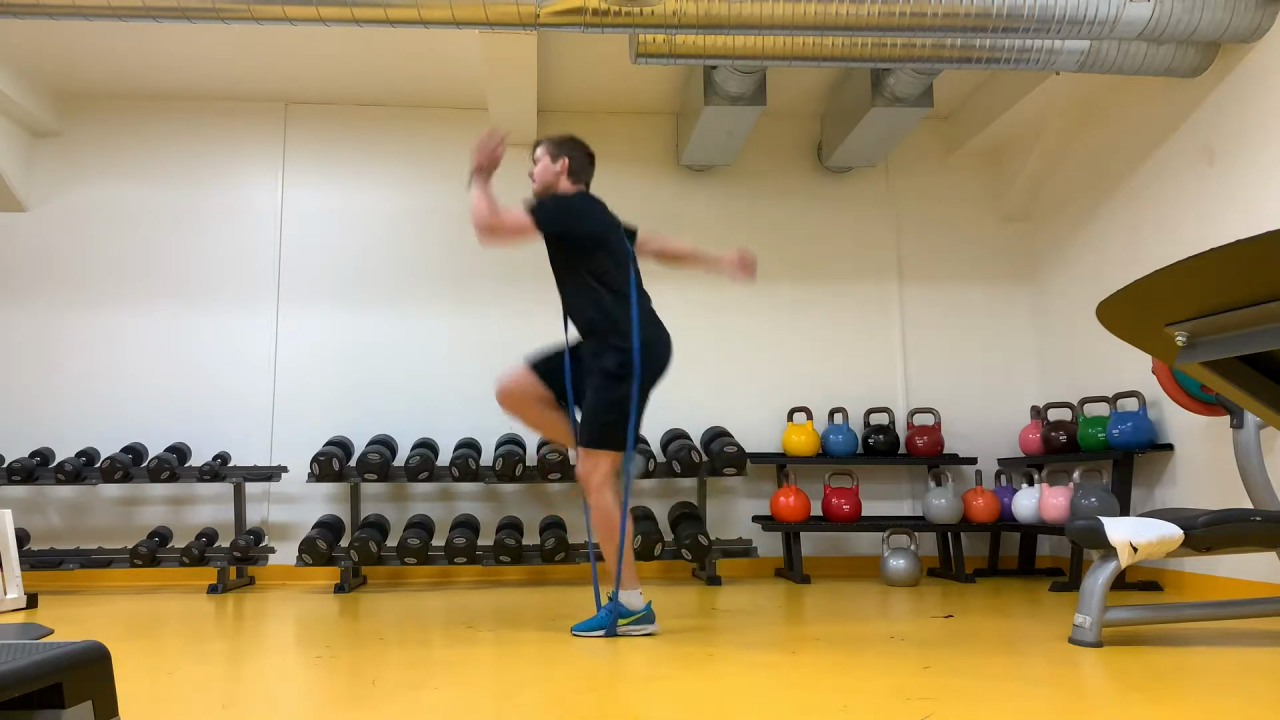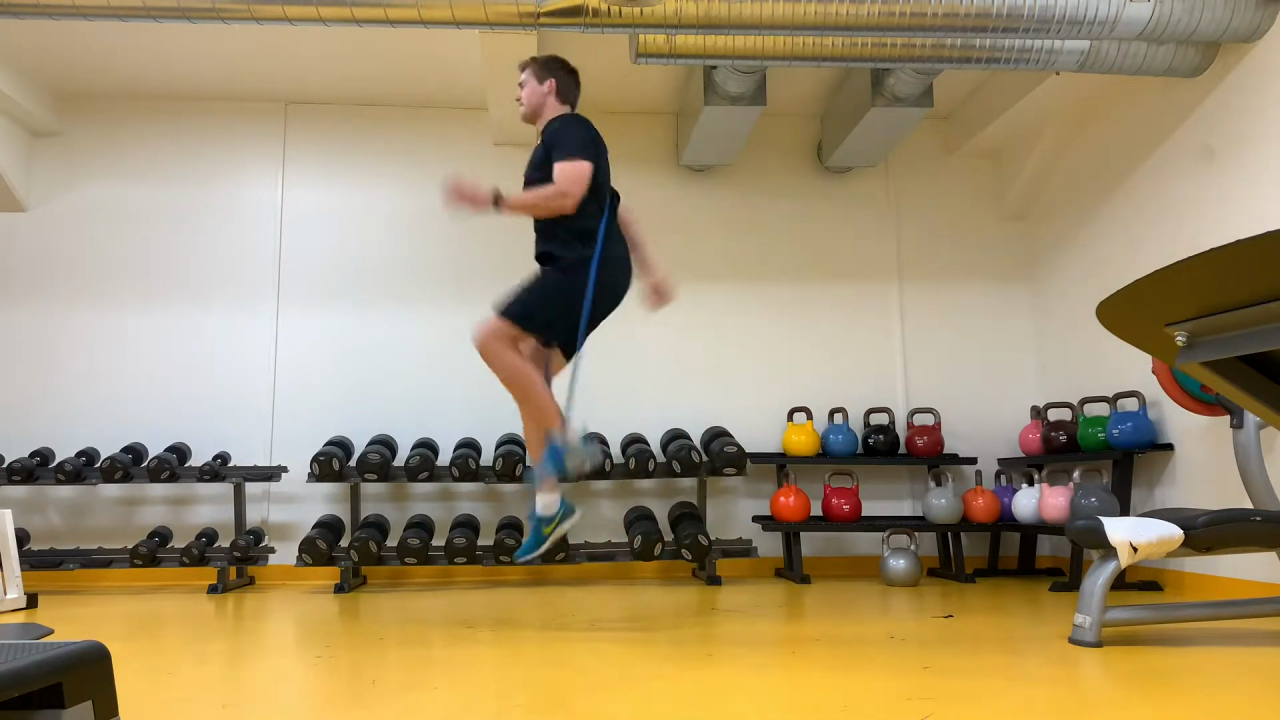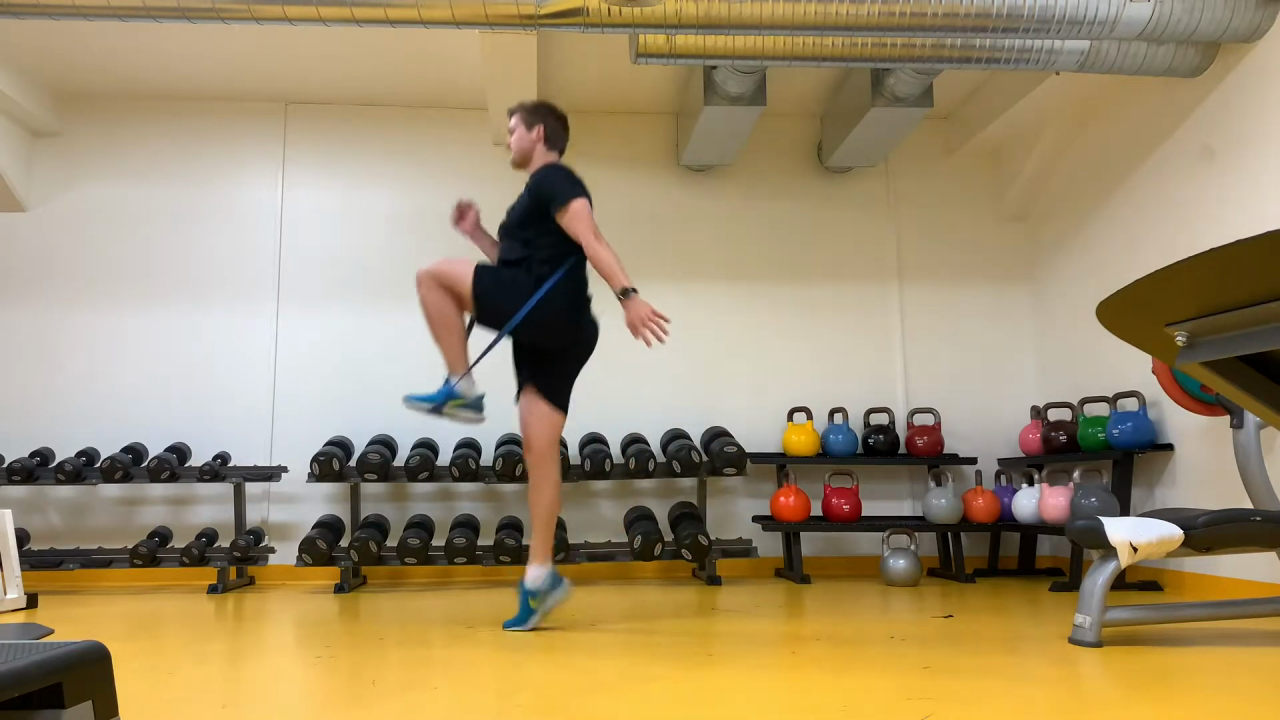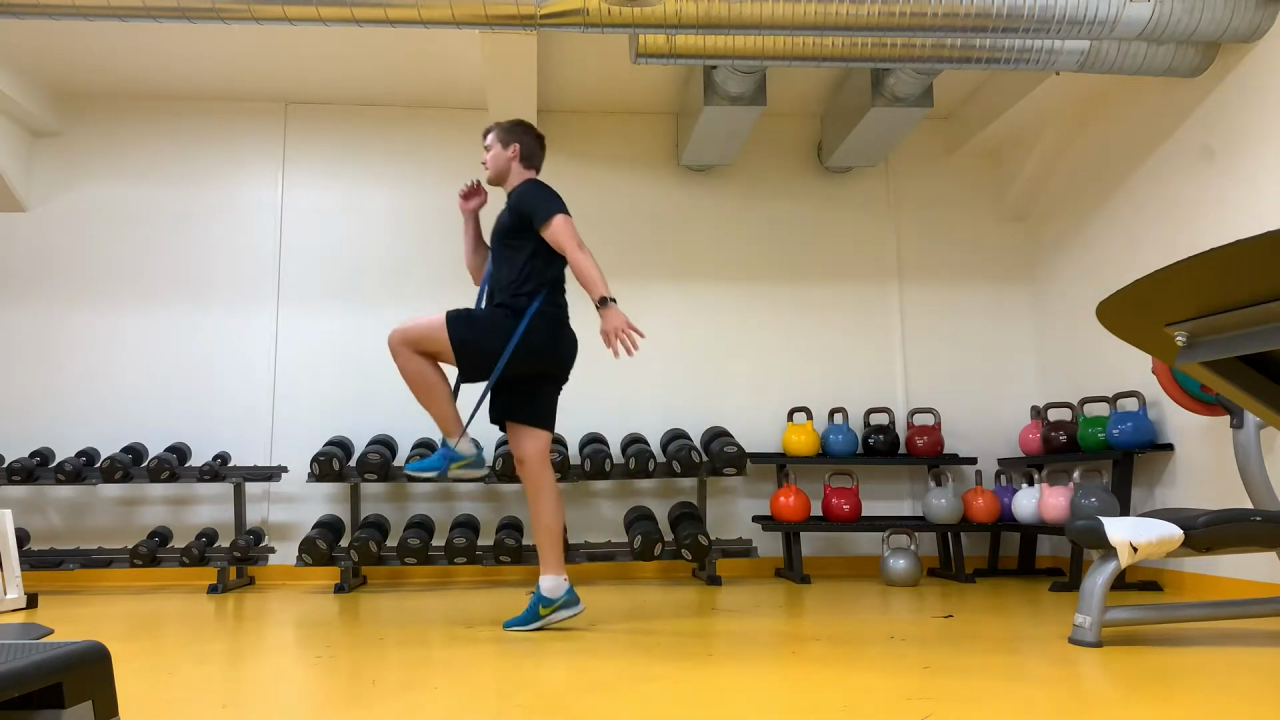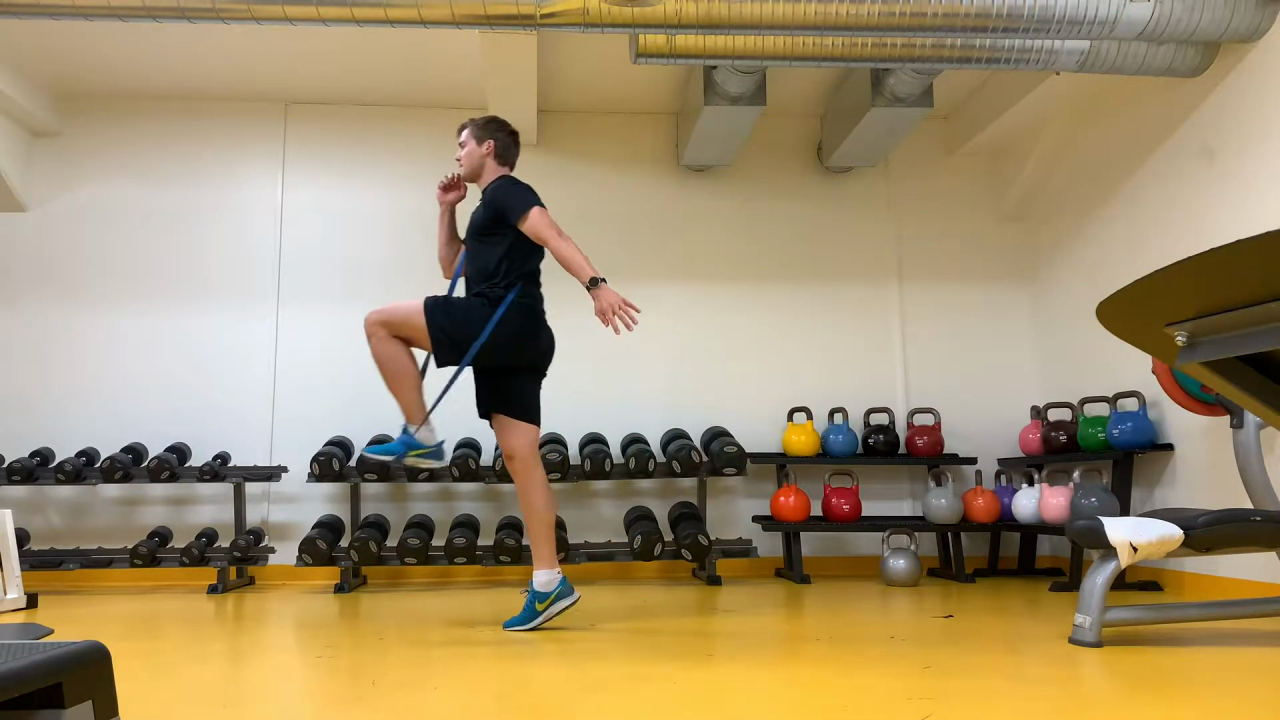
dt=0.2s
person 1, frame 1
left shoulder: (566, 209)
right shoulder: (588, 219)
left elbow: (489, 226)
right elbow: (655, 245)
left wrist: (480, 176)
right wrist: (718, 261)
left hip: (626, 354)
right hip: (610, 351)
left knee: (596, 475)
right knee: (512, 392)
left ankle: (630, 604)
person 1, frame 2
left shoulder: (570, 130)
right shoulder: (561, 140)
left elbow: (567, 197)
right elbow: (617, 212)
left wrist: (492, 199)
right wrist: (649, 269)
left hip: (588, 267)
right hip: (576, 268)
left knee: (493, 339)
right knee: (529, 372)
left ankle: (556, 438)
right ankle: (548, 504)
person 1, frame 3
left shoulder: (554, 180)
right shoulder: (537, 193)
left elbow: (592, 239)
right elbow: (514, 262)
left wrist: (628, 295)
right wrist: (478, 232)
left hip: (549, 307)
right hip: (547, 320)
left knee: (433, 275)
right knee: (540, 447)
left ankle: (462, 387)
right ankle: (541, 579)
person 1, frame 4
left shoulder: (532, 196)
right shoulder: (517, 211)
left elbow: (574, 249)
right elbow: (483, 272)
left wrist: (606, 304)
right wrist: (470, 219)
left hip: (529, 333)
right hip: (537, 346)
left knee: (404, 340)
right knee: (533, 463)
left ankle: (459, 447)
right ankle: (555, 590)
person 1, frame 5
left shoulder: (508, 192)
right shoulder: (491, 208)
left elbow: (554, 238)
right elbow: (452, 266)
left wrist: (596, 285)
right wrist: (446, 210)
left hip: (503, 322)
right hip: (514, 338)
left knee: (379, 323)
right knee: (520, 456)
left ankle: (422, 434)
right ankle: (548, 583)
